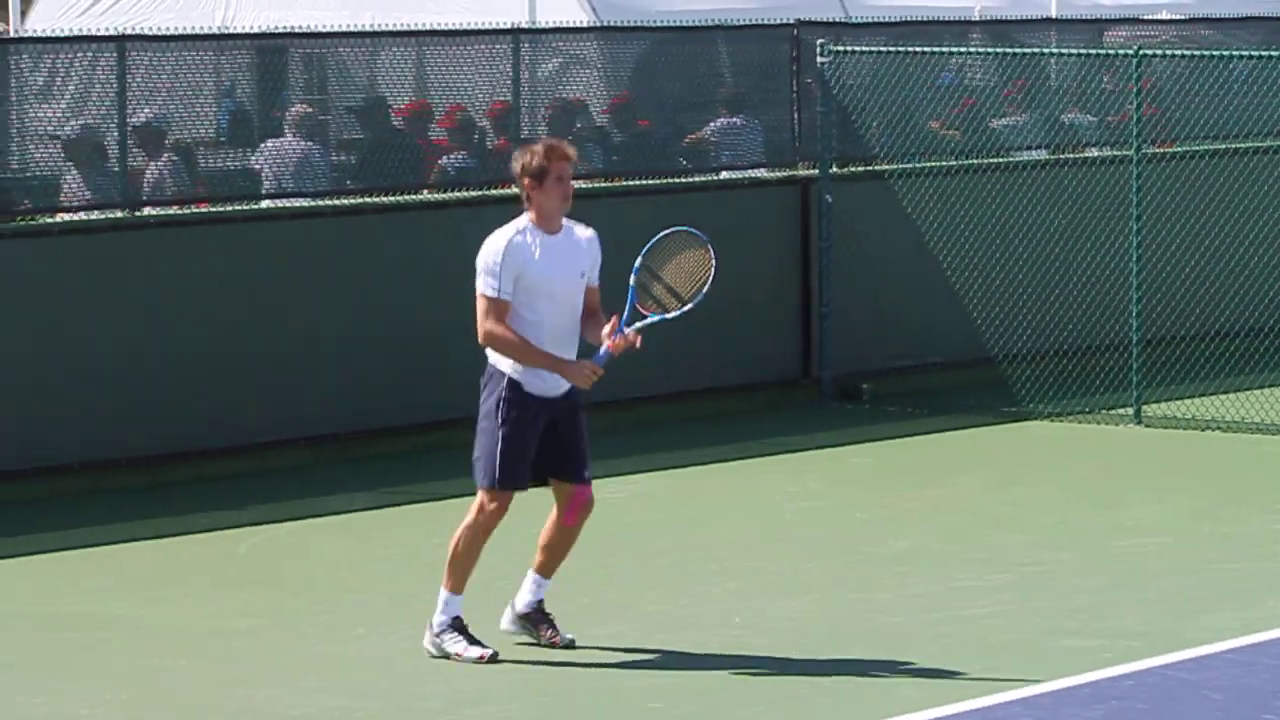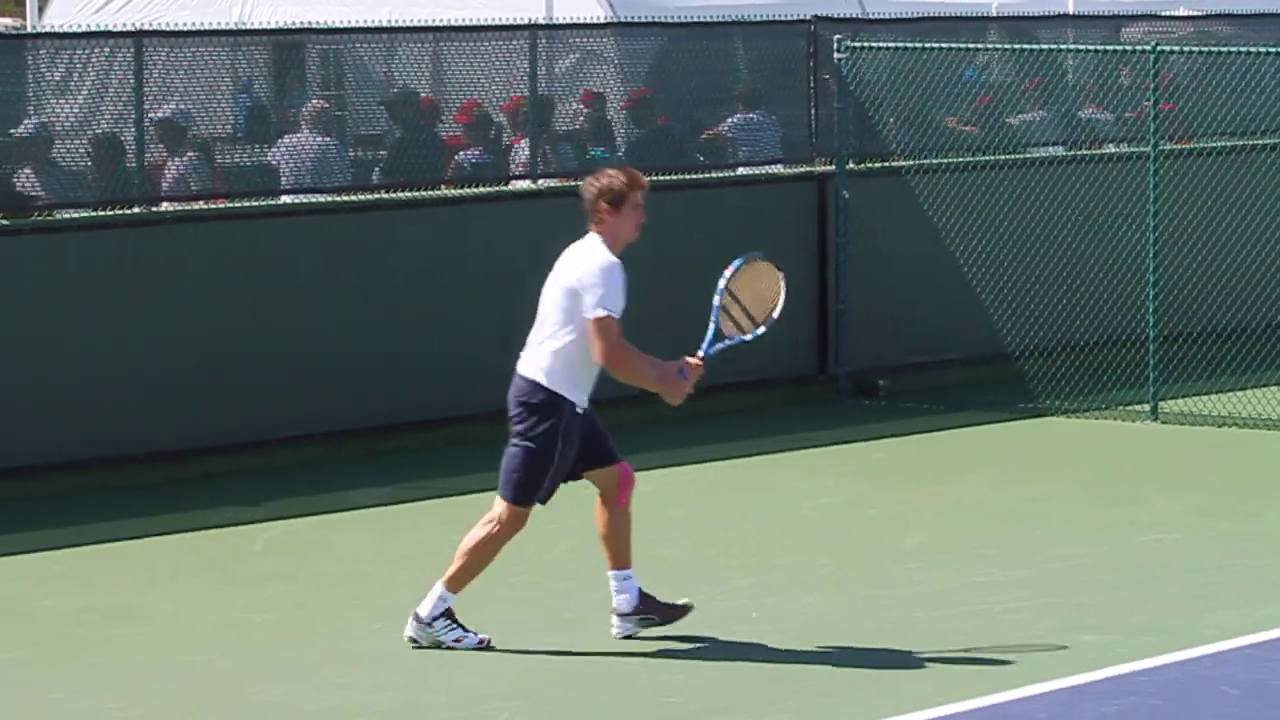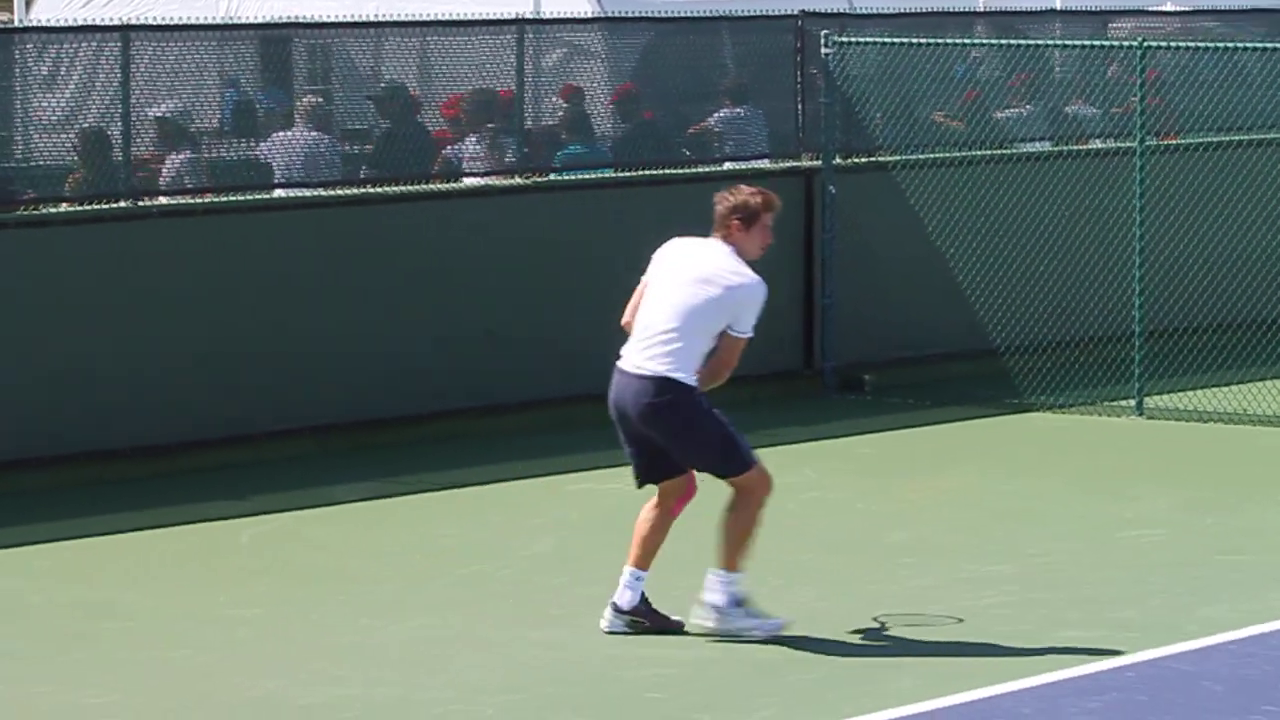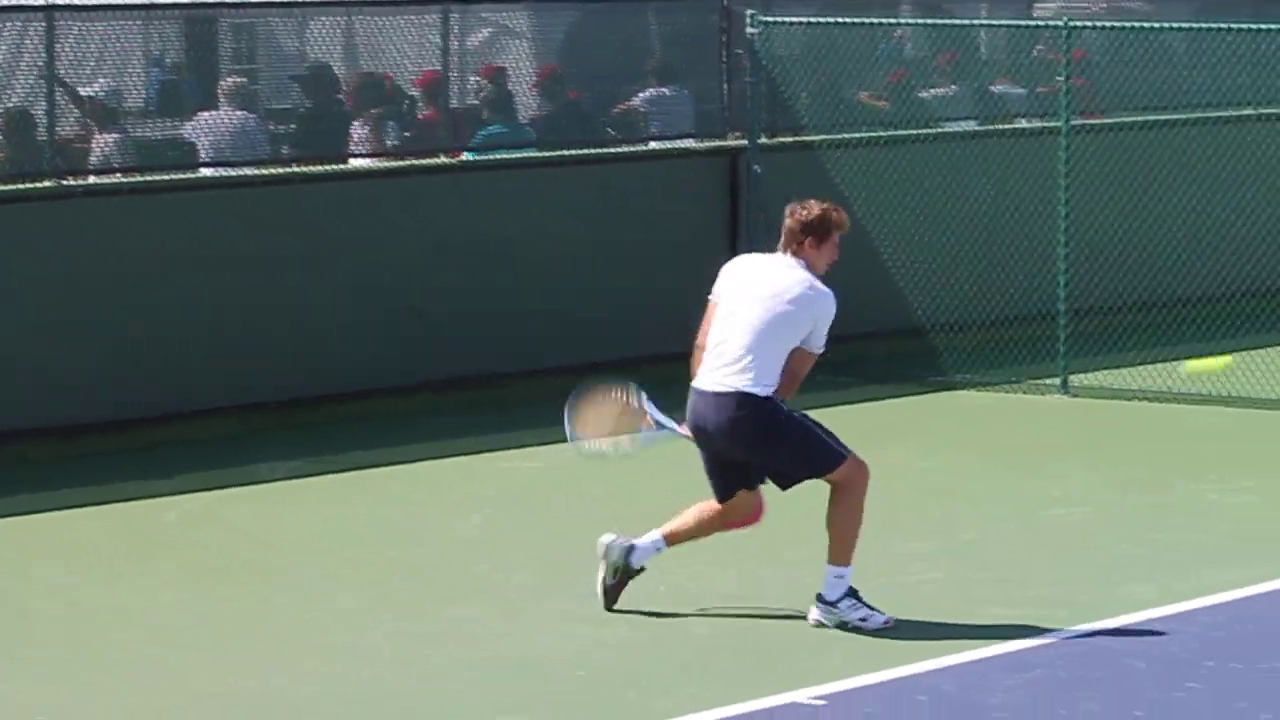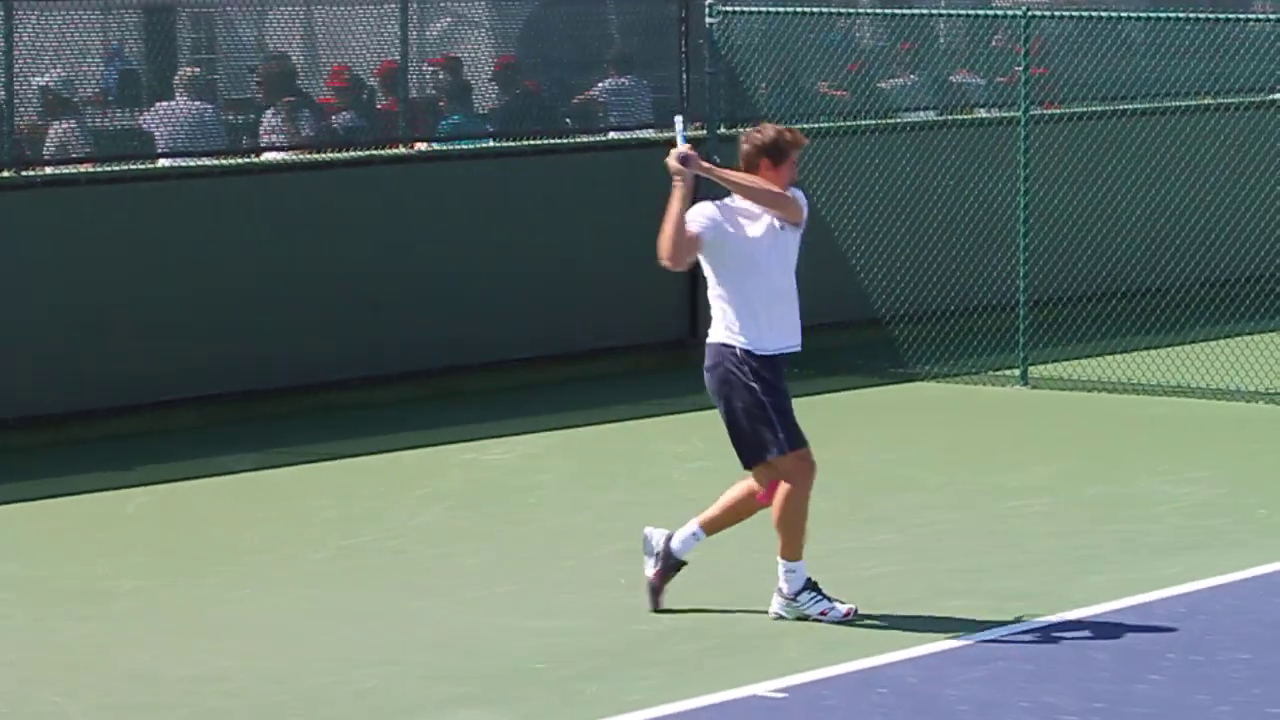
dt=0.4s
person 1, frame 1
left shoulder: (586, 241)
right shoulder: (505, 247)
right elbow: (491, 330)
left wrist: (608, 334)
right wrist: (567, 366)
left hip: (558, 391)
right hip: (513, 387)
left knee: (577, 500)
right knee: (495, 500)
left ankle: (525, 606)
right ankle: (443, 624)
person 1, frame 2
left shoulder: (595, 259)
right shoulder: (601, 267)
left elbow: (612, 348)
right elbow: (608, 356)
left wrist: (671, 367)
right wrist: (666, 386)
left hip: (563, 398)
right hip: (546, 399)
left knee: (618, 479)
right knee: (511, 514)
left ankle: (629, 604)
right ankle: (431, 614)
person 1, frame 3
left shoulder: (673, 249)
right shoulder: (748, 287)
left elbow: (630, 319)
right elbow: (719, 370)
left hip: (622, 387)
right hip: (666, 394)
left knee: (677, 490)
right knee: (755, 482)
left ankle: (626, 604)
right ankle: (720, 597)
person 1, frame 4
left shoulder: (740, 266)
right shoulder: (819, 297)
left elbow: (703, 341)
right elbow: (792, 376)
left hip: (704, 406)
right hip: (744, 407)
left knee: (738, 508)
right knee: (853, 475)
left ankle: (634, 551)
right ankle: (835, 597)
person 1, frame 5
left shoulder: (791, 203)
right shoulder: (713, 215)
left elbow: (780, 203)
right elbow: (673, 259)
left wrist: (709, 171)
right wrist: (682, 189)
left hip: (770, 361)
right hip: (737, 361)
left knee: (772, 479)
right knee: (797, 470)
left ankle: (673, 544)
right ankle: (793, 591)
